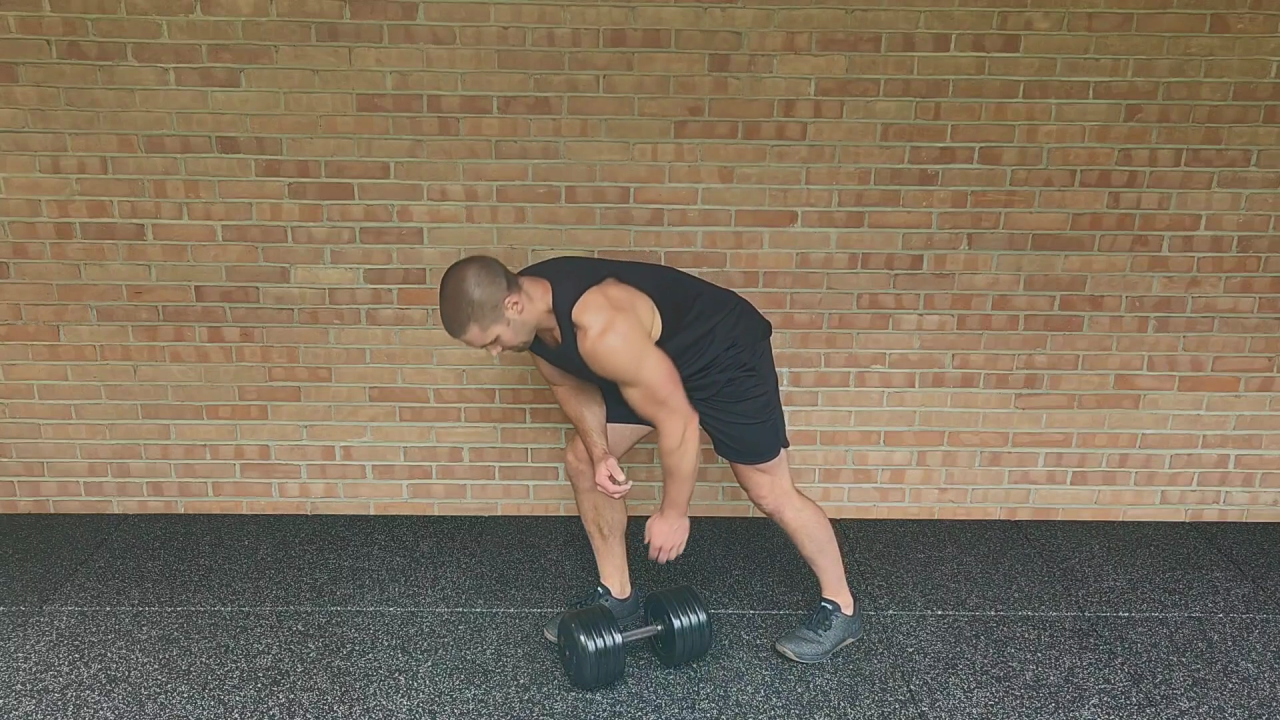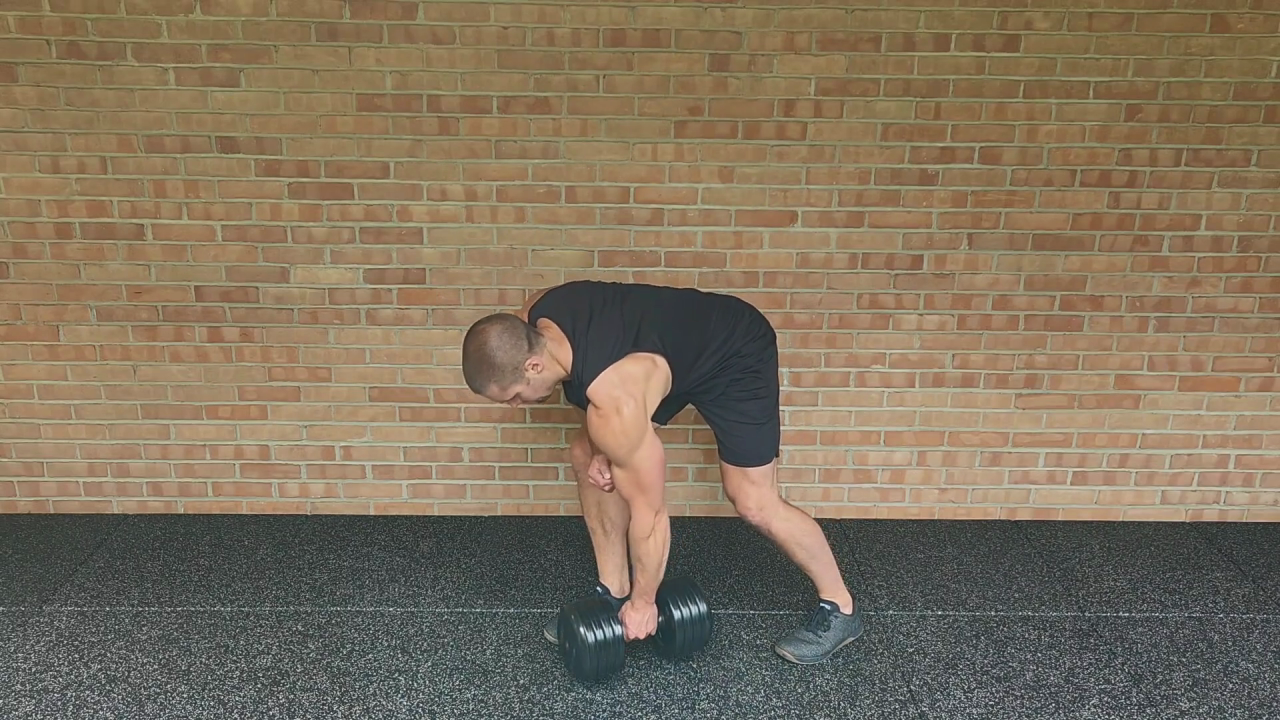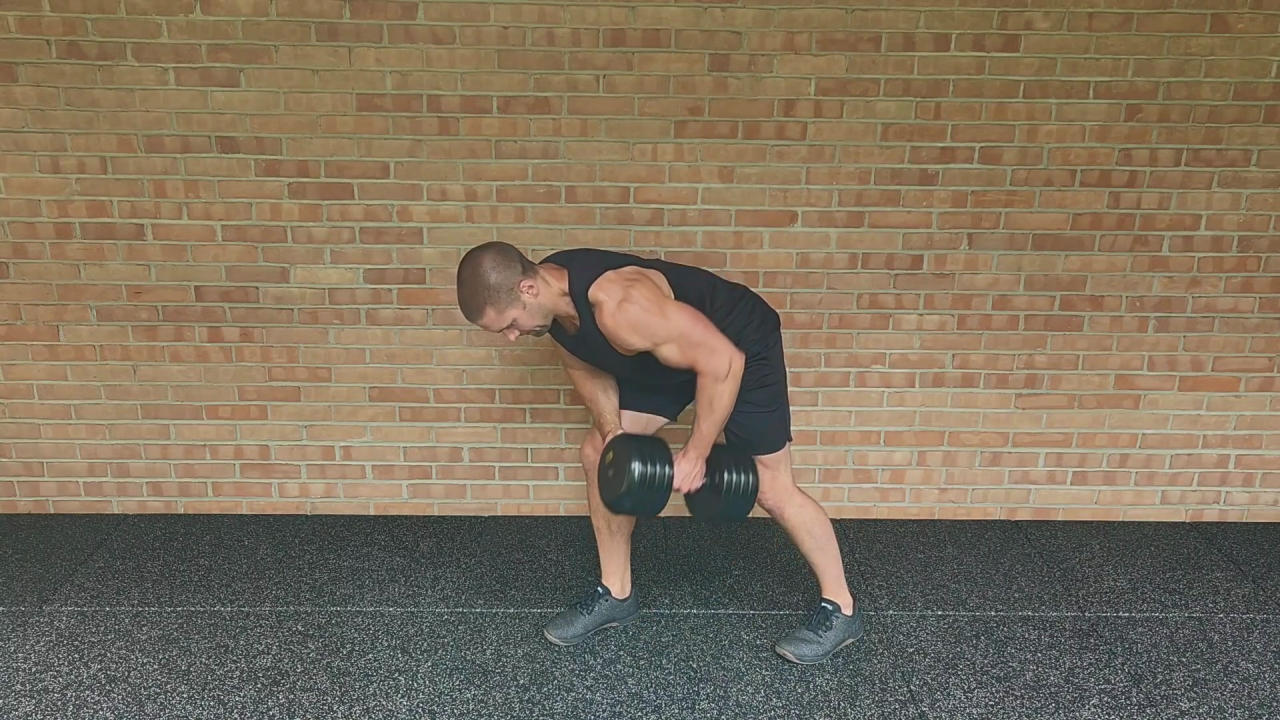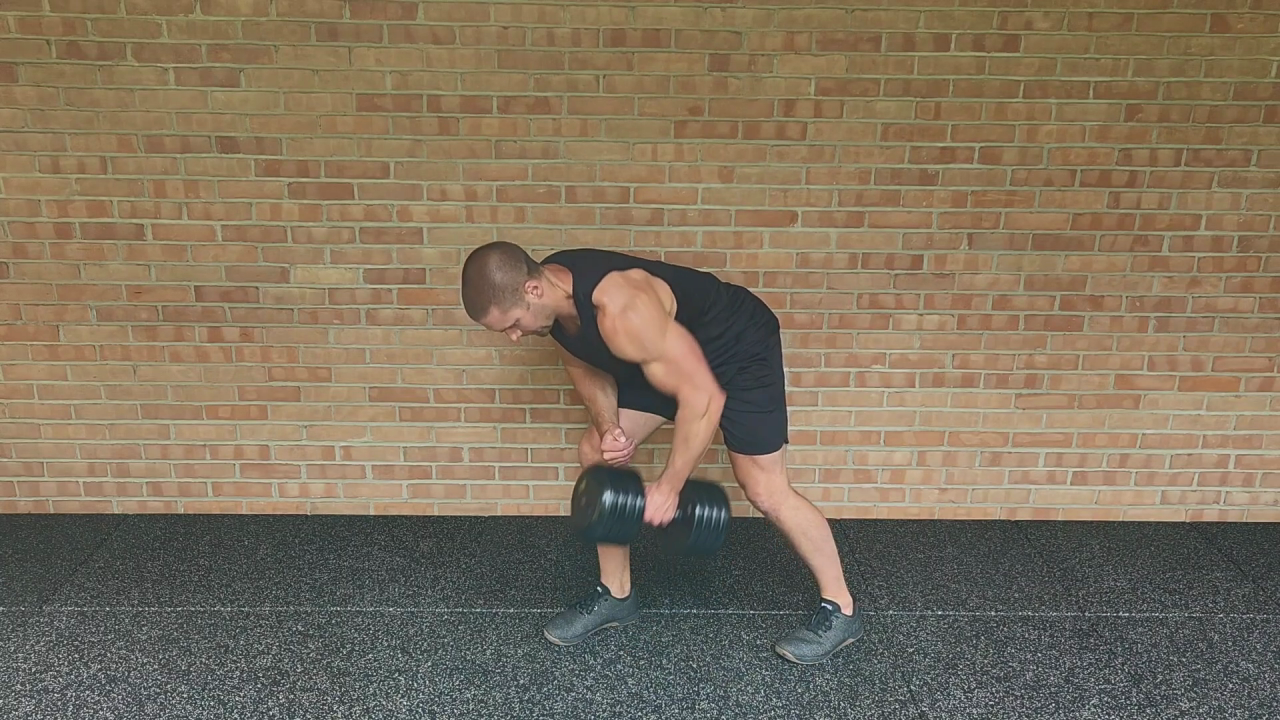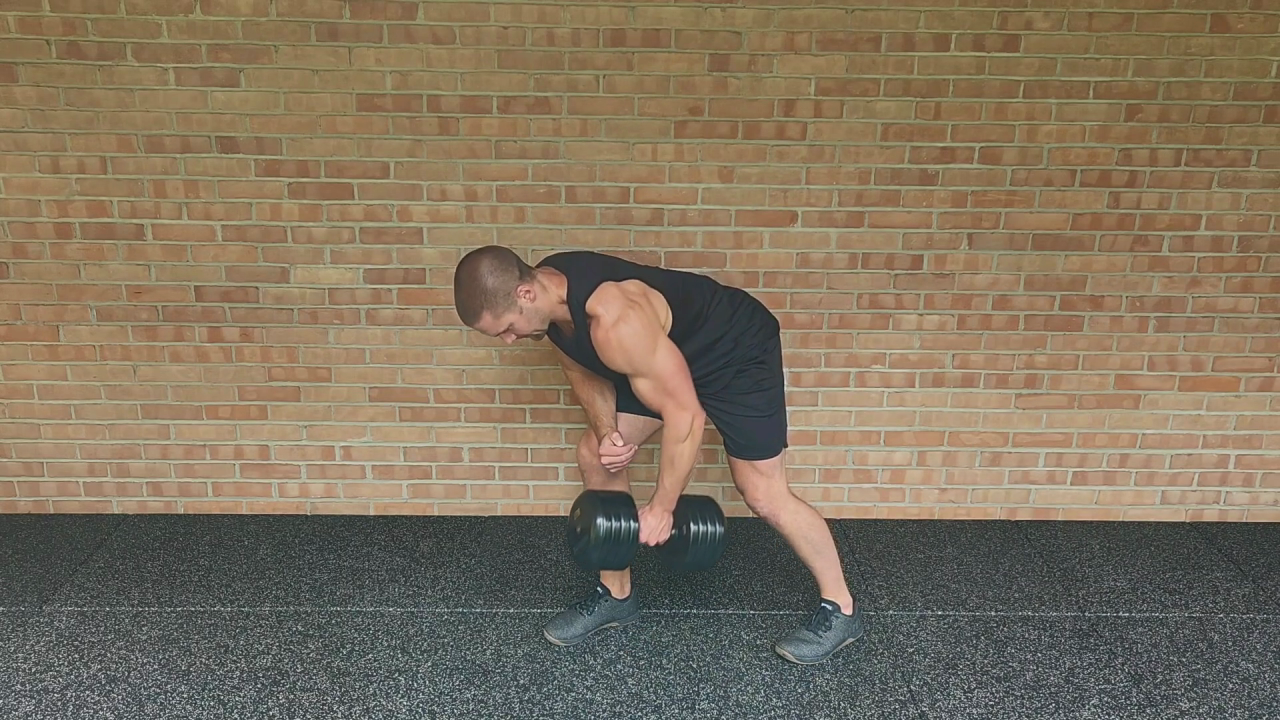
dt=1s
person 1, frame 1
left shoulder: (602, 330)
right shoulder: (525, 311)
left elbow: (678, 422)
right elbow: (569, 383)
left wrist: (672, 514)
right wrist: (600, 452)
left hip: (725, 354)
right hip: (661, 358)
left knee: (770, 492)
right knee: (581, 461)
left ankle: (841, 608)
right ankle: (617, 594)
person 1, frame 2
left shoulder: (615, 399)
right shoulder: (531, 322)
left elbow: (649, 510)
left wrist: (644, 602)
right wrist: (600, 448)
left hip: (736, 356)
right hip: (676, 344)
left knee: (754, 503)
right knee: (585, 456)
left ankle: (840, 608)
right ankle: (614, 591)
person 1, frame 3
left shoulder: (619, 307)
right shoulder: (549, 298)
left elbow: (722, 362)
right elbow: (585, 365)
left wrist: (696, 455)
right wrist: (610, 429)
left hip: (739, 352)
right hip: (666, 352)
left knee: (770, 489)
right knee: (598, 455)
left ankle: (841, 608)
right ankle: (616, 594)
person 1, frame 4
left shoulder: (619, 312)
right shoulder: (551, 288)
left elbow: (705, 399)
right elbow: (582, 363)
left wrist: (667, 488)
right wrist: (607, 427)
left hip: (737, 347)
right hip: (670, 347)
left knee: (765, 491)
right knee: (595, 452)
left ankle: (840, 609)
right ankle: (616, 593)
person 1, frame 5
left shoulder: (615, 322)
right shoulder: (548, 293)
left elbow: (685, 417)
right elbow: (582, 367)
left wrist: (661, 508)
right wrist: (606, 431)
left hip: (738, 350)
right hip: (668, 352)
left knee: (763, 495)
right knee: (594, 456)
left ankle: (841, 608)
right ankle: (615, 594)
